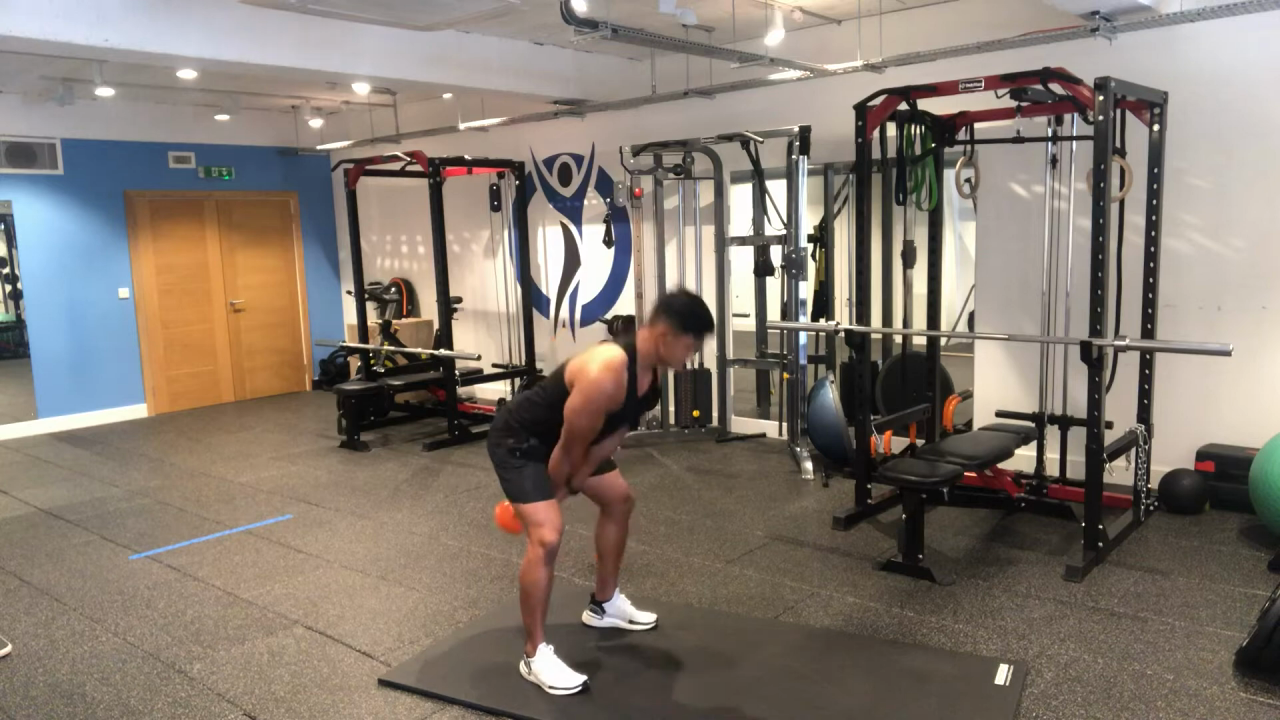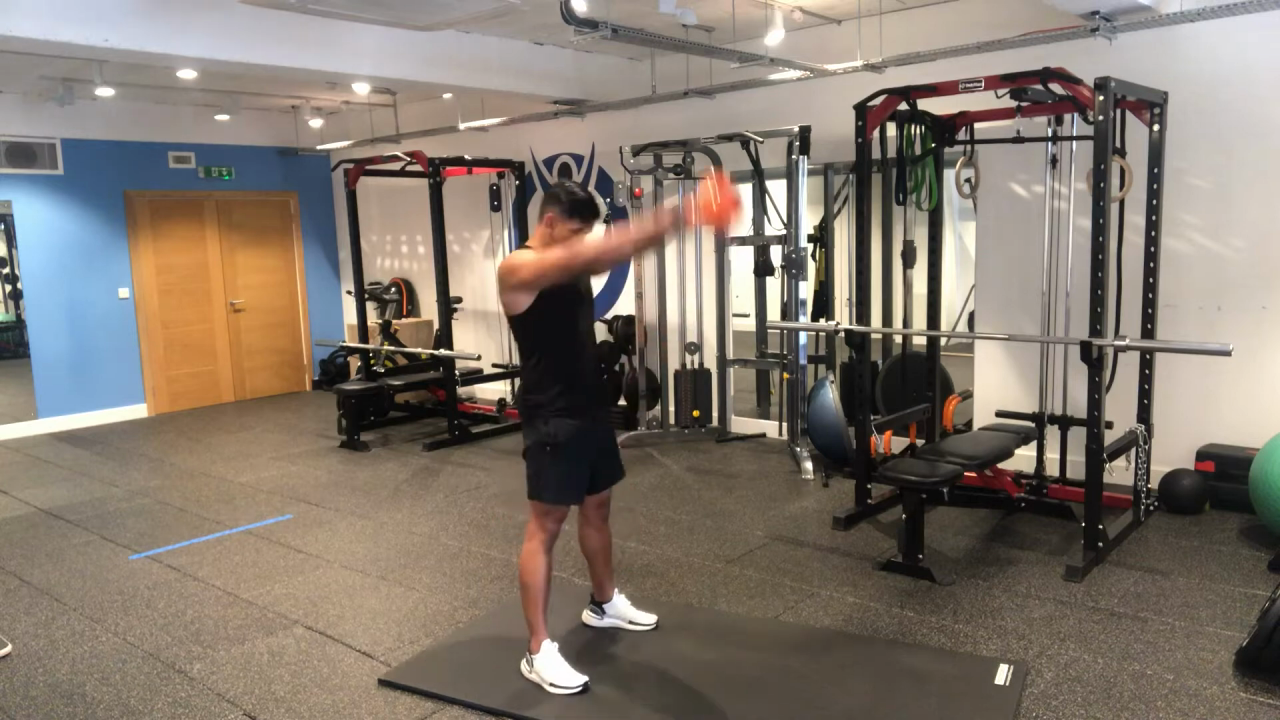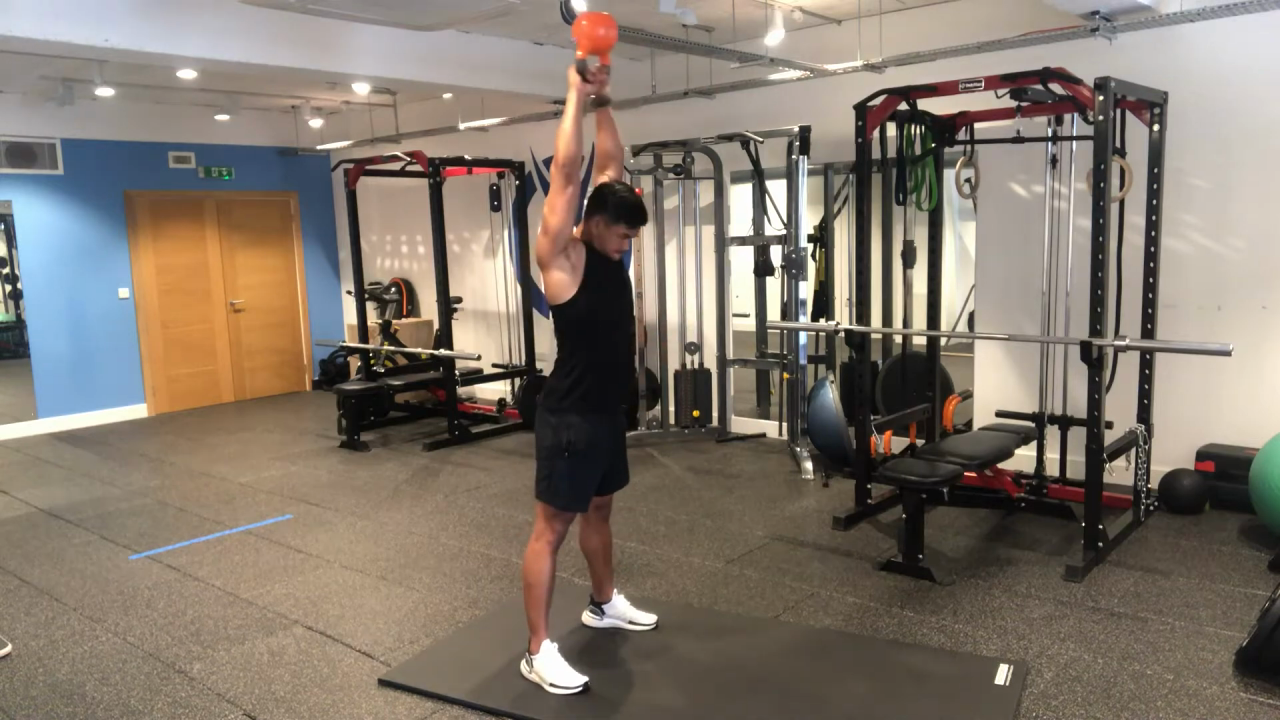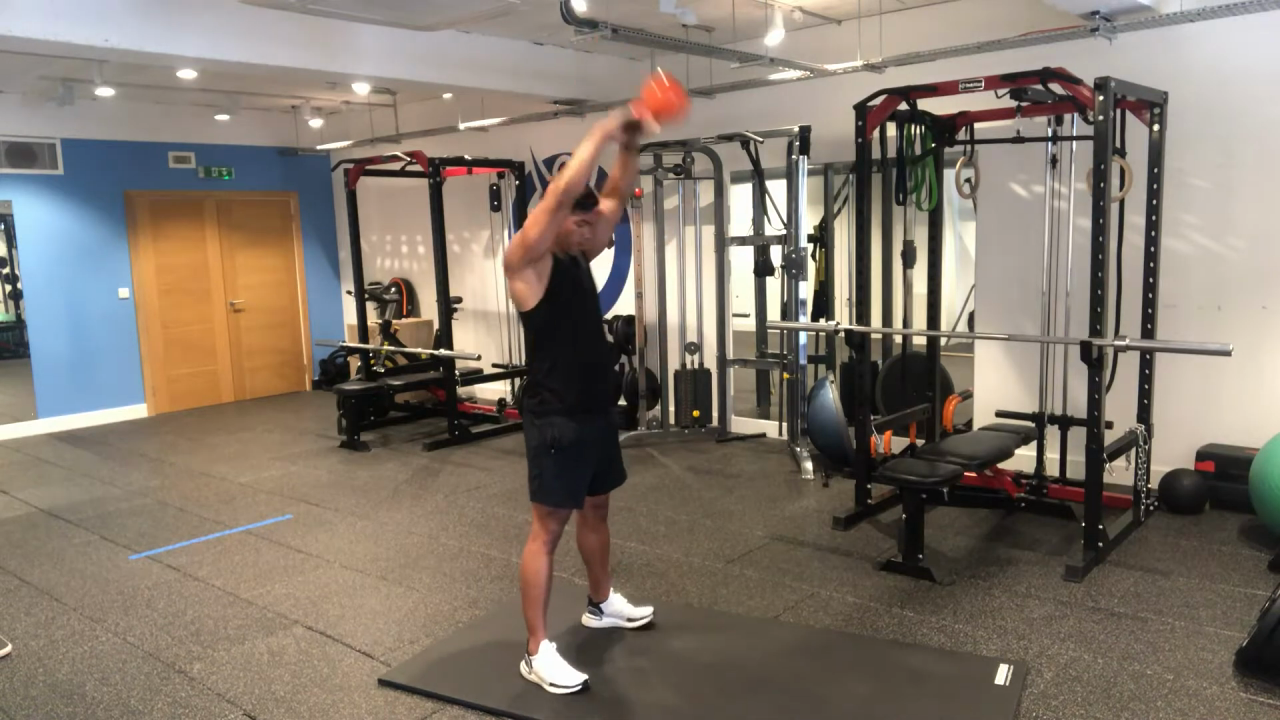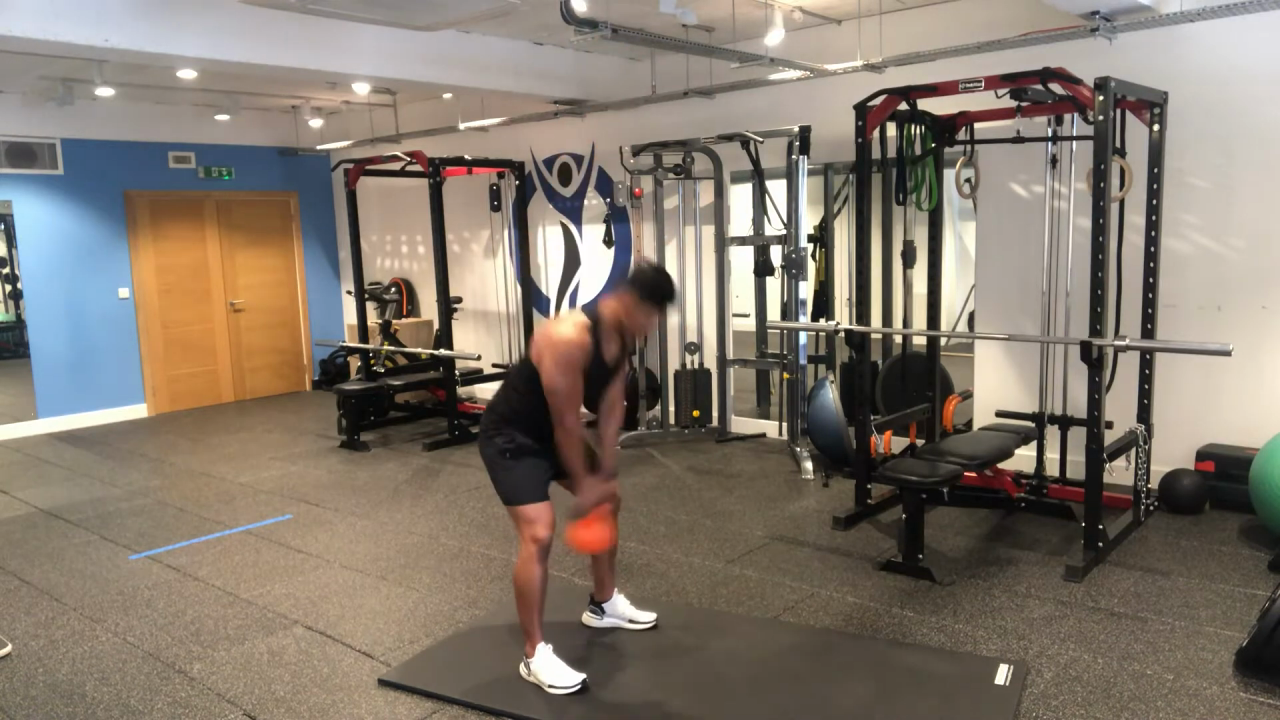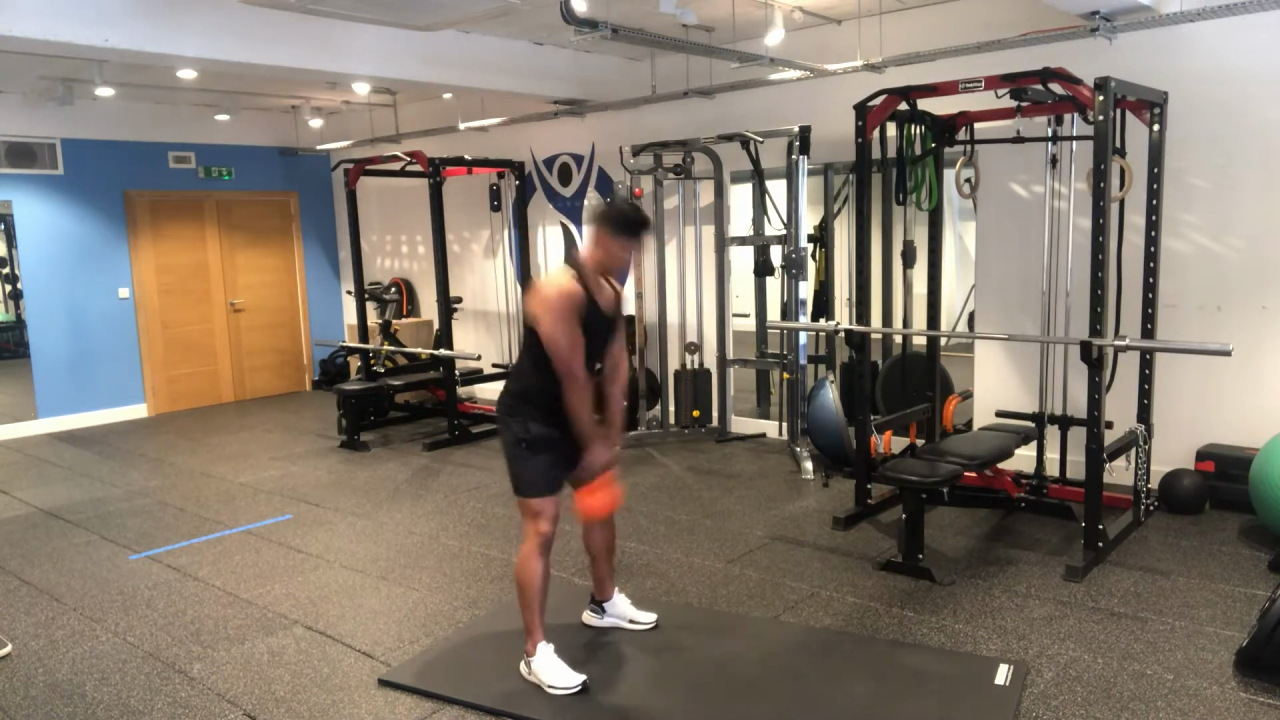
dt=0.5s
person 1, frame 1
left shoulder: (650, 371)
right shoulder: (605, 375)
left elbow: (610, 436)
right elbow: (570, 447)
left wrist: (574, 480)
right wrist: (555, 488)
right hip: (522, 438)
left knee: (620, 502)
right knee: (547, 536)
left ankle: (605, 603)
right ankle: (535, 655)
person 1, frame 2
left shoulder: (571, 263)
right shoulder: (520, 268)
left elbow: (612, 252)
right elbow: (584, 257)
left wrist: (664, 225)
right wrist: (655, 223)
left hip: (591, 409)
right hip: (552, 418)
left knee: (597, 508)
right knee: (545, 527)
left ankle: (604, 603)
right ankle: (538, 652)
person 1, frame 3
left shoulder: (608, 254)
right shoulder: (563, 256)
left elbow: (611, 164)
right elbow: (565, 175)
left wrist: (601, 103)
right wrist: (575, 100)
left hip: (608, 412)
right hip: (570, 417)
left knee: (598, 512)
right knee: (552, 528)
left ankle: (603, 603)
right ankle: (538, 652)
person 1, frame 4
left shoulder: (575, 255)
right shoulder: (528, 258)
left elbow: (617, 195)
right elbow: (560, 192)
left wrist: (629, 144)
right wrist: (599, 134)
left hip: (597, 410)
right hip: (556, 418)
left knee: (596, 510)
right knee: (547, 528)
left ankle: (601, 602)
right ankle: (537, 652)
person 1, frame 5
left shoulder: (623, 339)
right shoulder: (570, 338)
left elbow: (610, 408)
right elbow: (567, 423)
left wrist: (605, 473)
right wrist: (582, 485)
left hip: (551, 430)
right hip: (511, 437)
left knee: (607, 497)
right knee: (539, 533)
left ankle: (603, 603)
right ankle: (533, 653)
person 1, frame 6
left shoulder: (610, 291)
right shoulder: (559, 291)
left elbow: (615, 365)
right elbow: (573, 374)
left wrist: (610, 436)
right wrist: (591, 442)
left hip: (573, 418)
right hip: (530, 419)
right knee: (542, 526)
left ankle: (604, 603)
right ankle: (535, 654)
